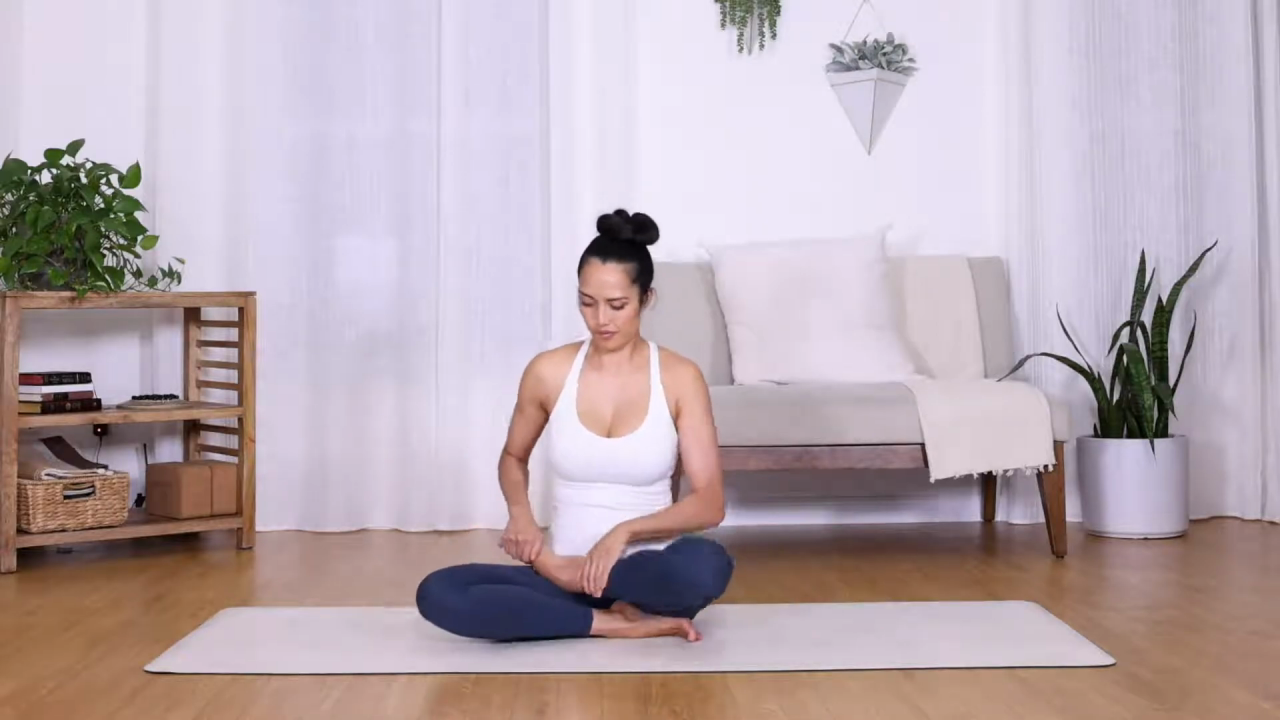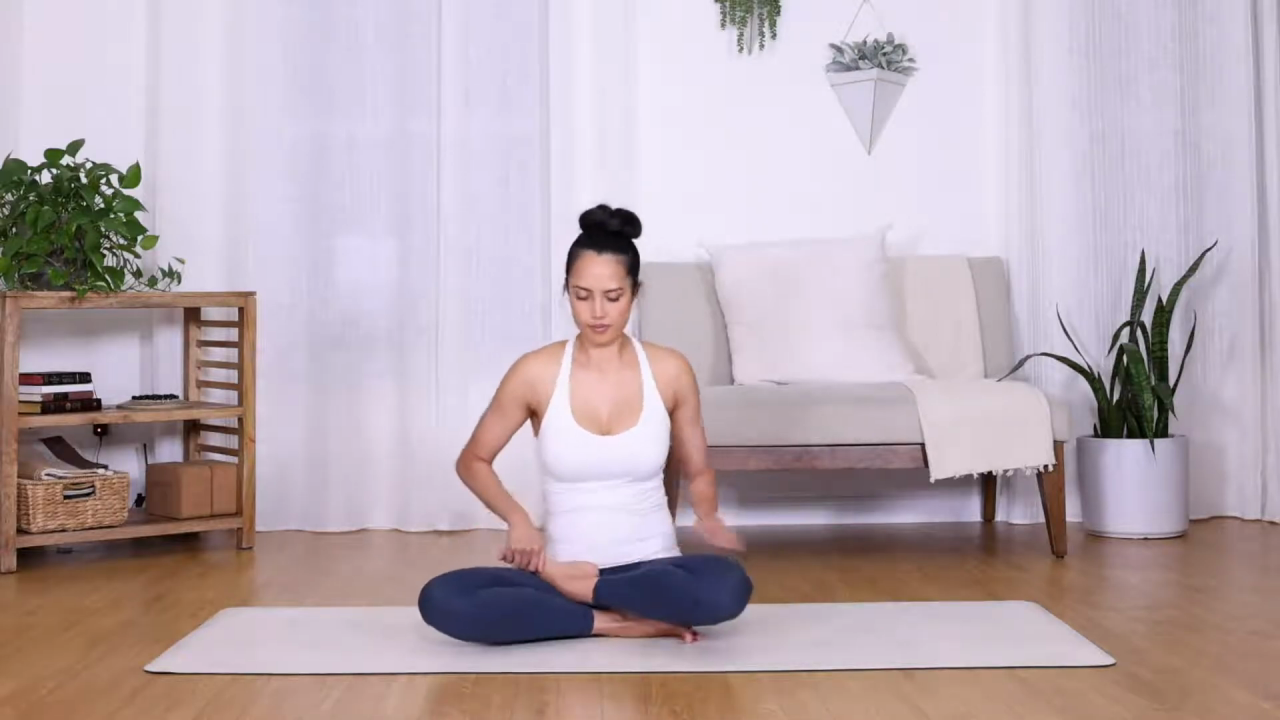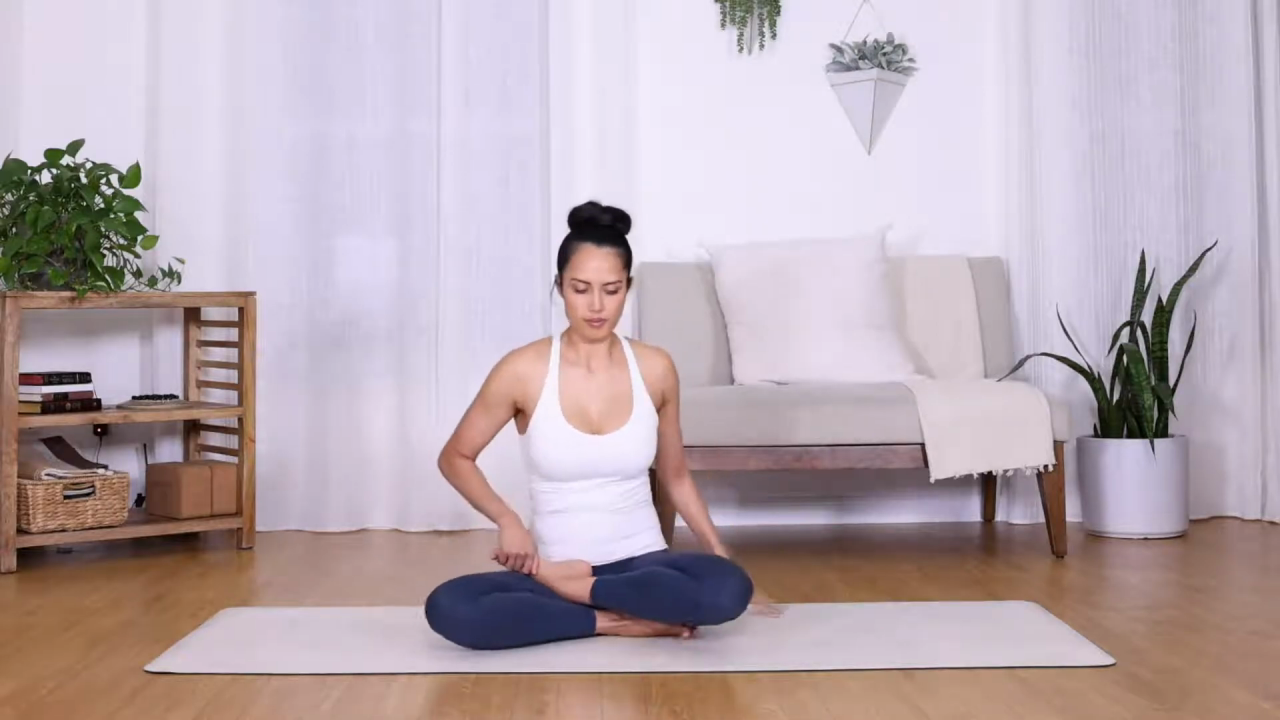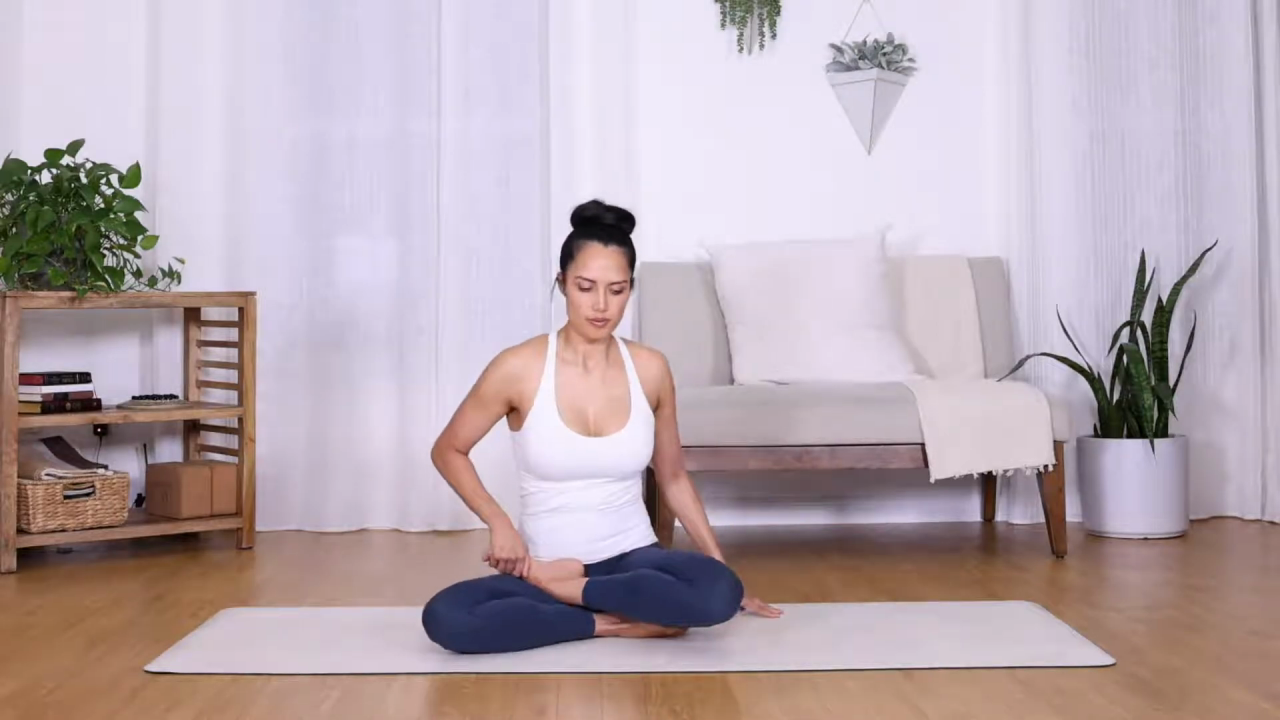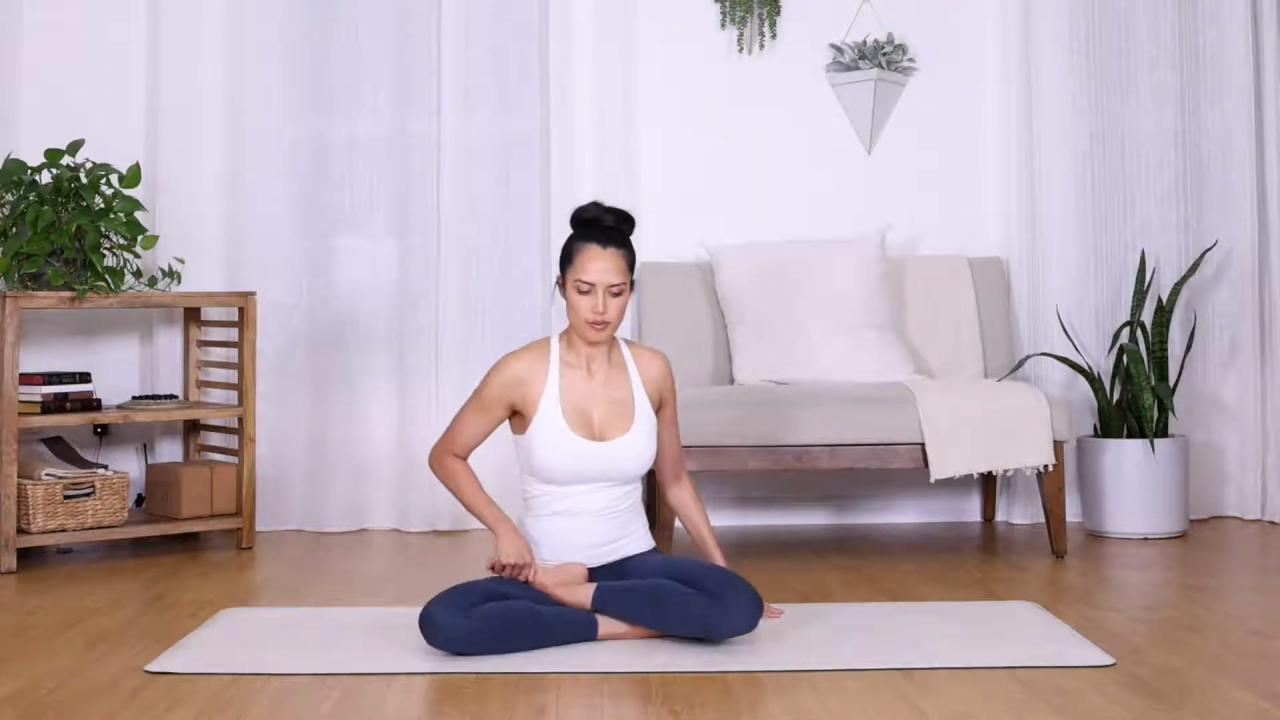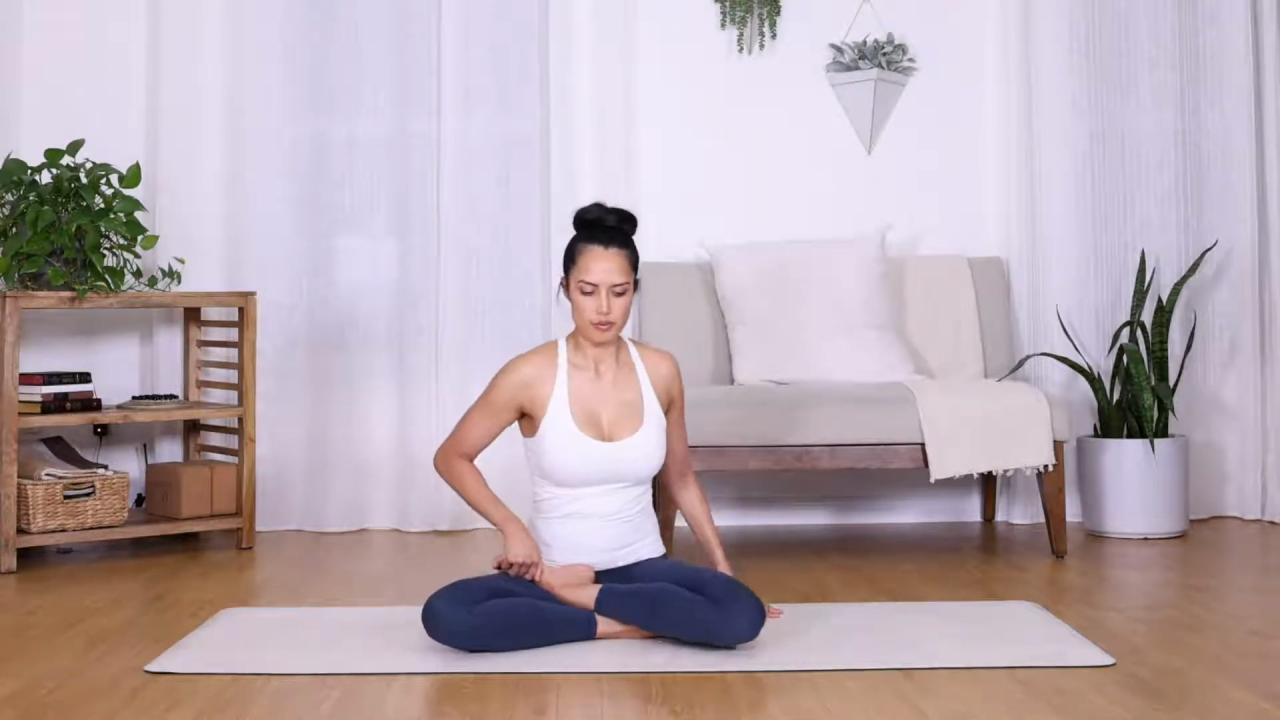
dt=0.2s
person 1, frame 1
left shoulder: (680, 377)
right shoulder: (548, 372)
left elbow: (710, 503)
right elbow: (513, 457)
left wrist: (626, 531)
right wrist: (521, 511)
left hip: (647, 571)
right hip: (564, 570)
left knee: (708, 565)
right knee: (437, 595)
left ankle: (570, 576)
right ankle: (614, 623)
person 1, frame 2
left shoulder: (670, 371)
right shoulder: (535, 372)
left elbow: (698, 473)
right elbow: (473, 460)
left wrist: (709, 519)
right wrist: (518, 518)
left hip: (649, 570)
right hip: (564, 568)
left knee: (729, 588)
right knee: (440, 600)
left ankle: (577, 590)
right ankle: (614, 621)
person 1, frame 3
left shoulder: (654, 368)
right shoulder: (523, 370)
right elbow: (455, 458)
left wrist: (724, 559)
right wrist: (508, 520)
left hip: (642, 563)
right hip: (556, 567)
left knee: (728, 590)
right knee: (447, 609)
left ankle: (572, 590)
right ankle: (618, 620)
person 1, frame 4
left shoulder: (650, 369)
right shoulder: (518, 368)
left elbow: (673, 477)
right elbow: (447, 451)
left wrist: (721, 566)
right wrist: (499, 523)
left hip: (633, 558)
right hip: (547, 566)
left knee: (718, 594)
right knee: (445, 620)
left ankle: (566, 591)
right ankle: (615, 621)
person 1, frame 5
left shoulder: (652, 369)
right shoulder: (522, 372)
left elbow: (674, 477)
right elbow: (445, 456)
left wrist: (722, 567)
right wrist: (504, 529)
left hip: (633, 561)
right hip: (547, 568)
left knee: (739, 607)
right knee: (441, 623)
left ankle: (575, 596)
right ankle: (619, 623)
person 1, frame 6
left shoulder: (660, 370)
right shoulder: (530, 374)
left elbow: (680, 477)
right elbow: (451, 457)
left wrist: (722, 567)
right wrist: (512, 527)
left hip: (640, 565)
right hip: (554, 569)
left knee: (743, 617)
right knee: (443, 615)
left ankle: (575, 596)
right ankle: (619, 623)
